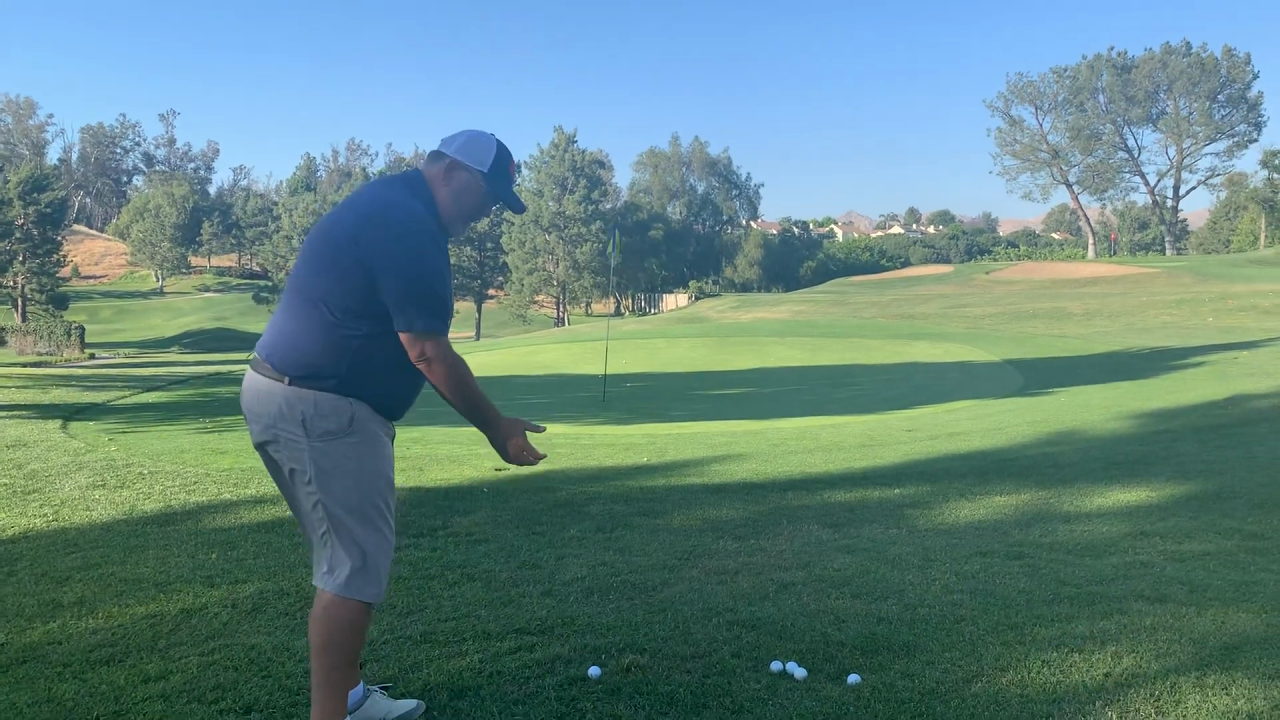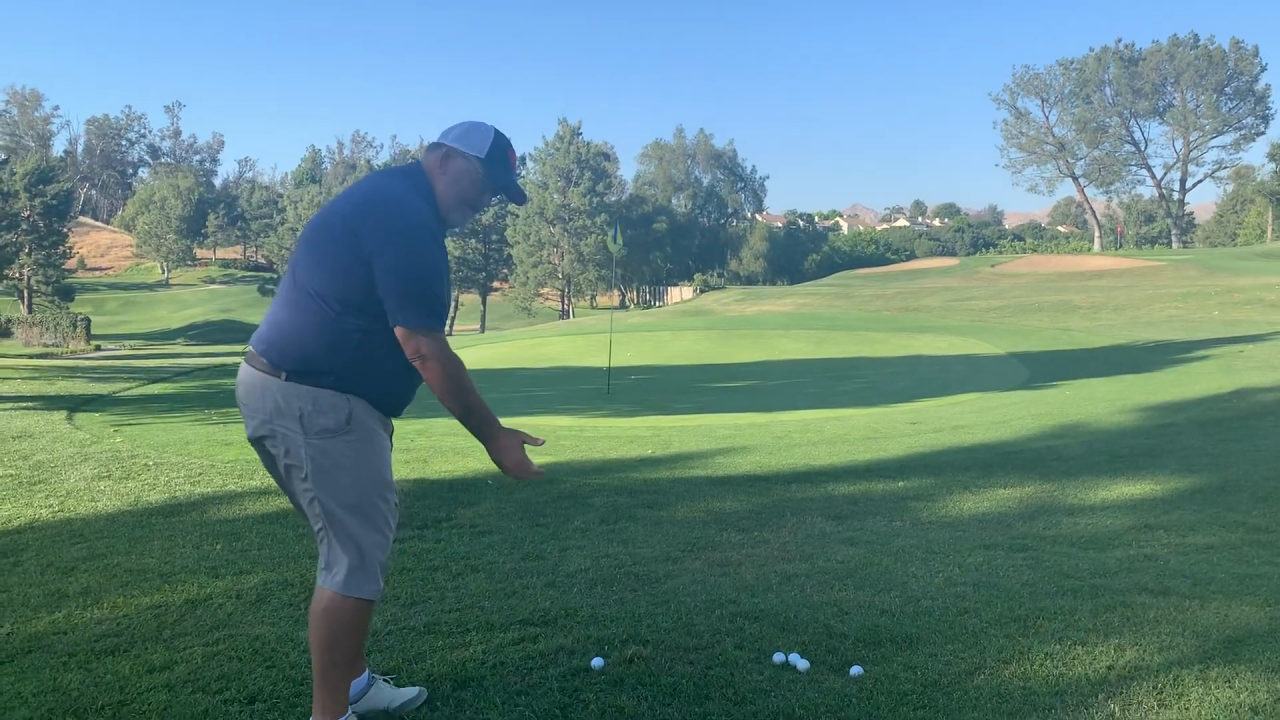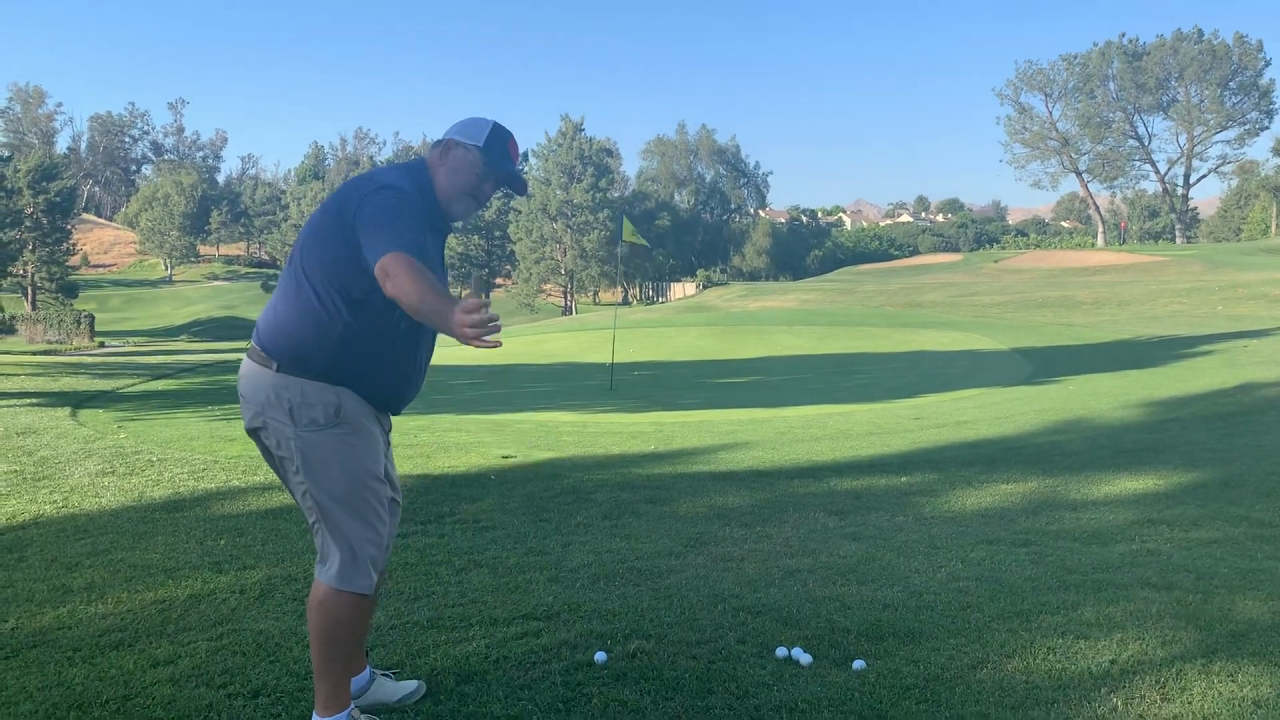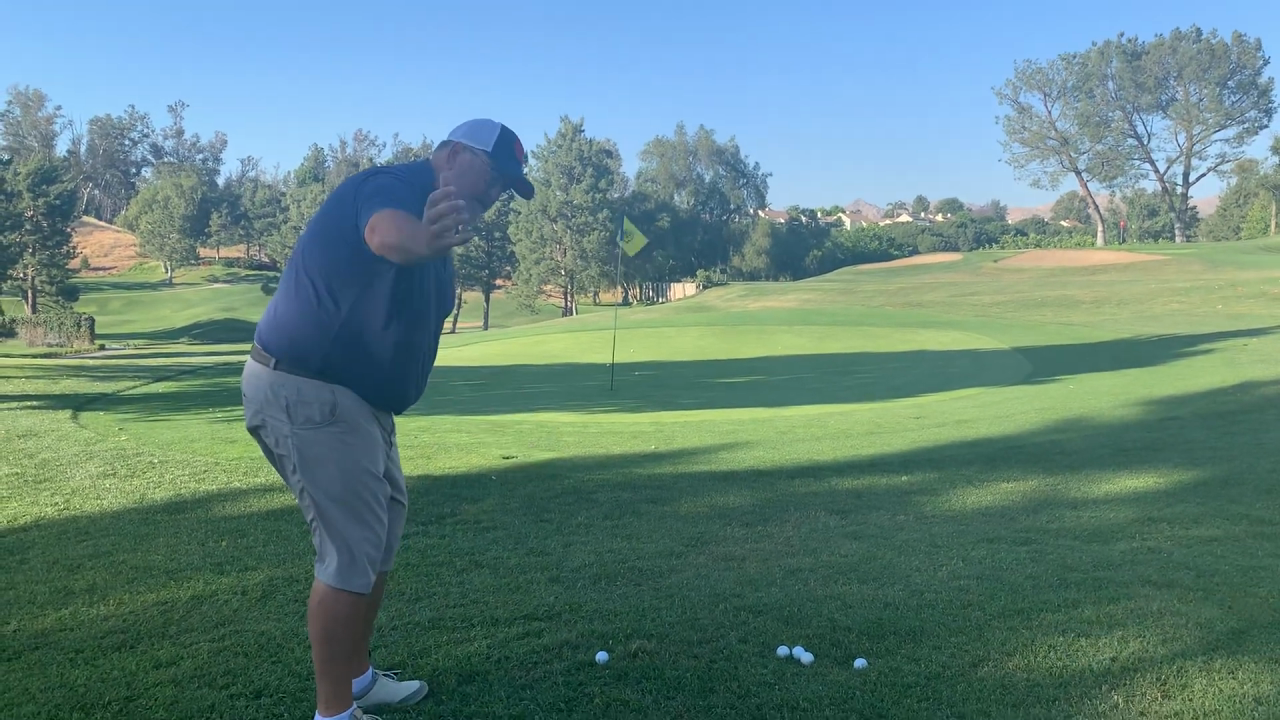
dt=0.3s
person 1, frame 1
left shoulder: (390, 206)
right shoulder: (406, 224)
right elbow: (429, 354)
right wrist: (497, 428)
left hip: (308, 396)
right hip: (317, 405)
left knee: (353, 553)
right knee: (356, 563)
person 1, frame 2
left shoulder: (390, 200)
right shoulder: (403, 216)
right elbow: (425, 350)
right wrist: (494, 436)
left hip: (305, 389)
right hip: (312, 399)
left knee: (360, 544)
right knee: (355, 558)
person 1, frame 3
left shoulder: (427, 222)
right shoulder: (390, 194)
right elbow: (398, 274)
right wrist: (451, 315)
left hip: (346, 394)
right hip: (308, 393)
left knee: (373, 537)
right knee: (351, 550)
person 1, frame 4
left shoulder: (432, 215)
right shoulder: (392, 187)
right elbow: (388, 236)
right wrist: (424, 242)
left hip: (355, 396)
right hip: (309, 392)
left knee: (379, 538)
right knee: (350, 550)
